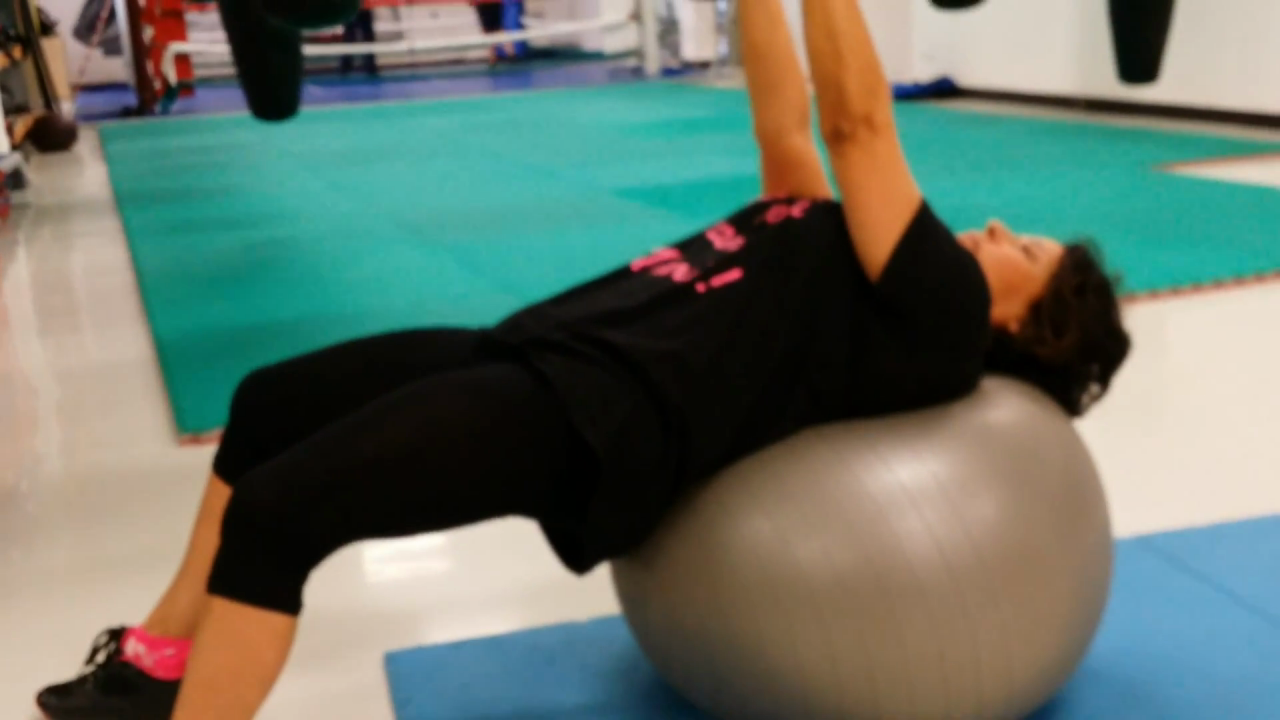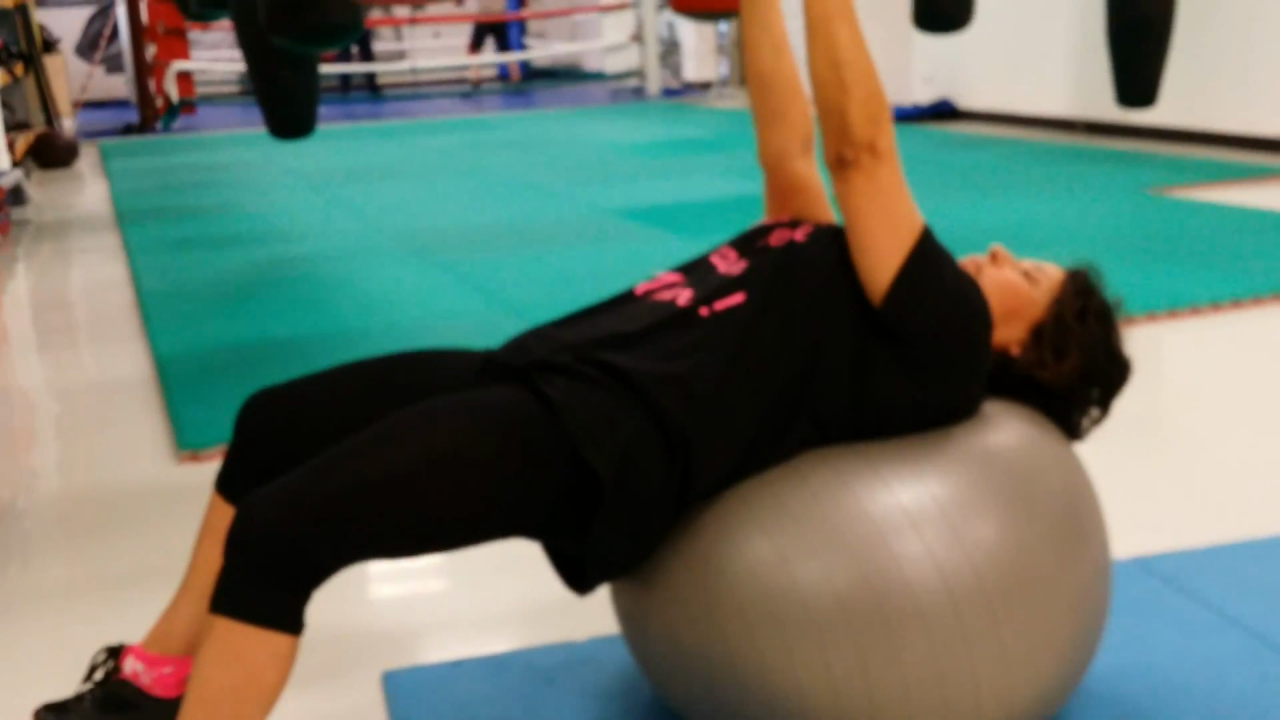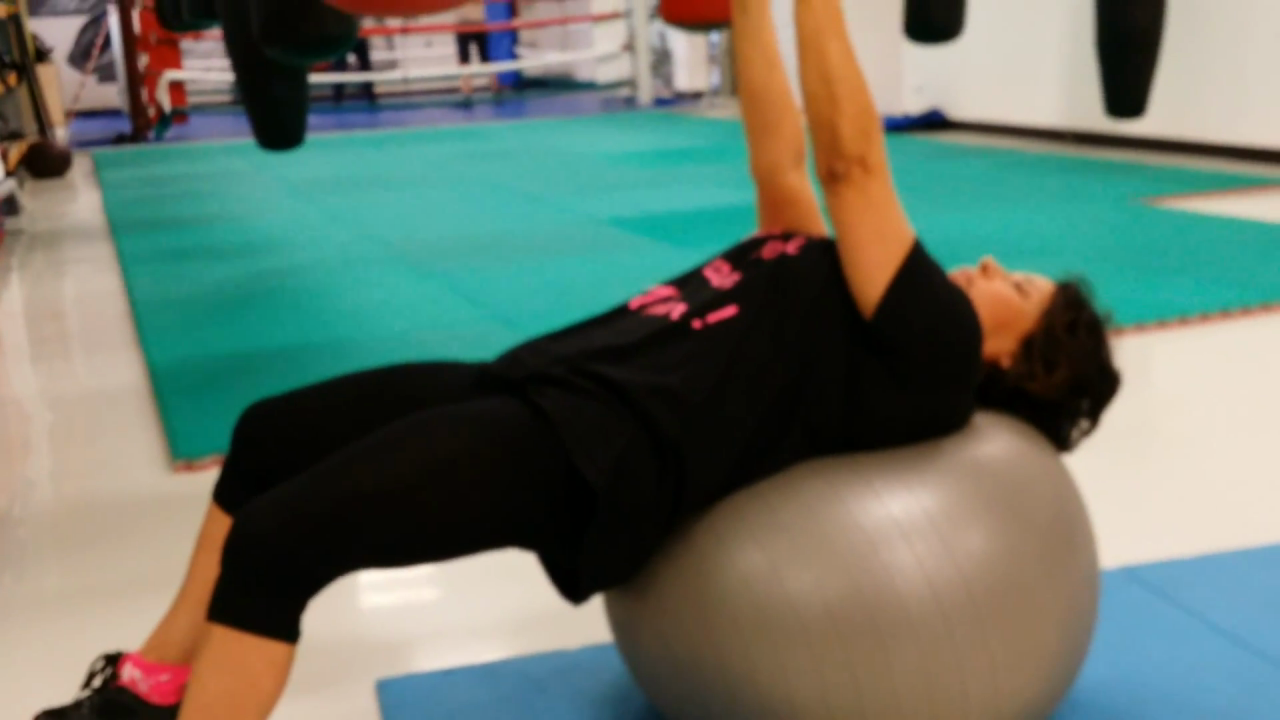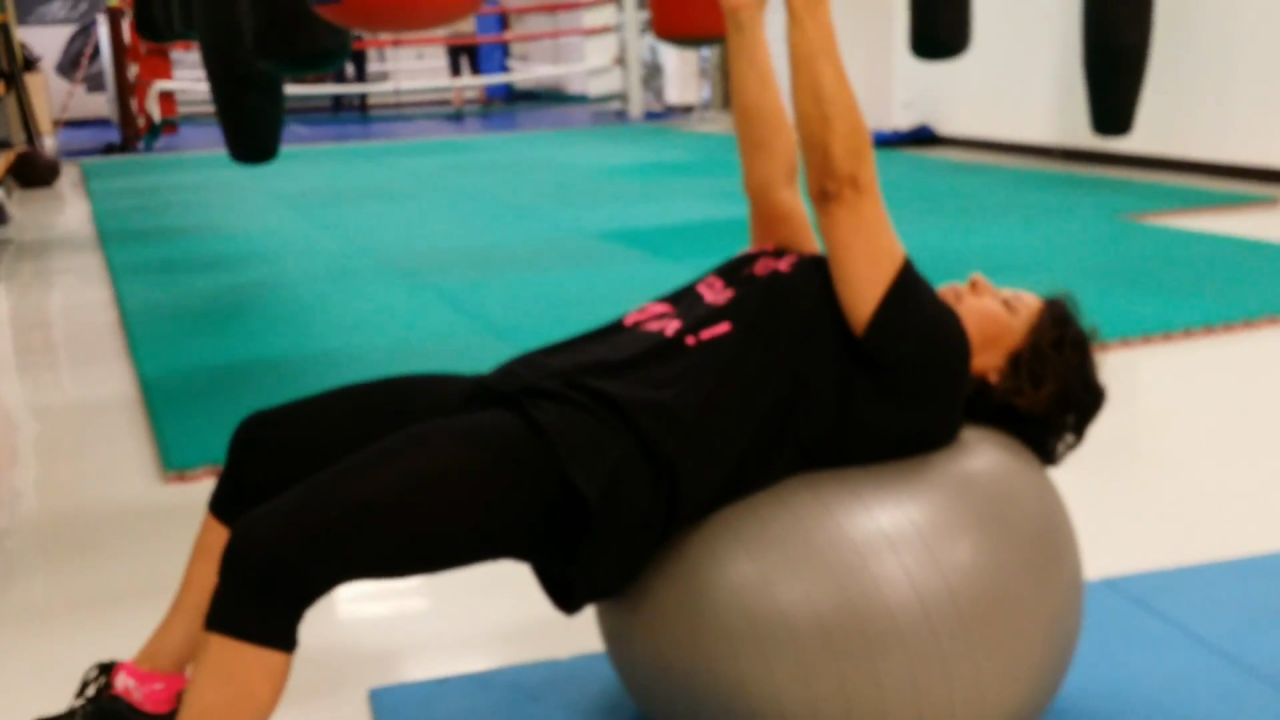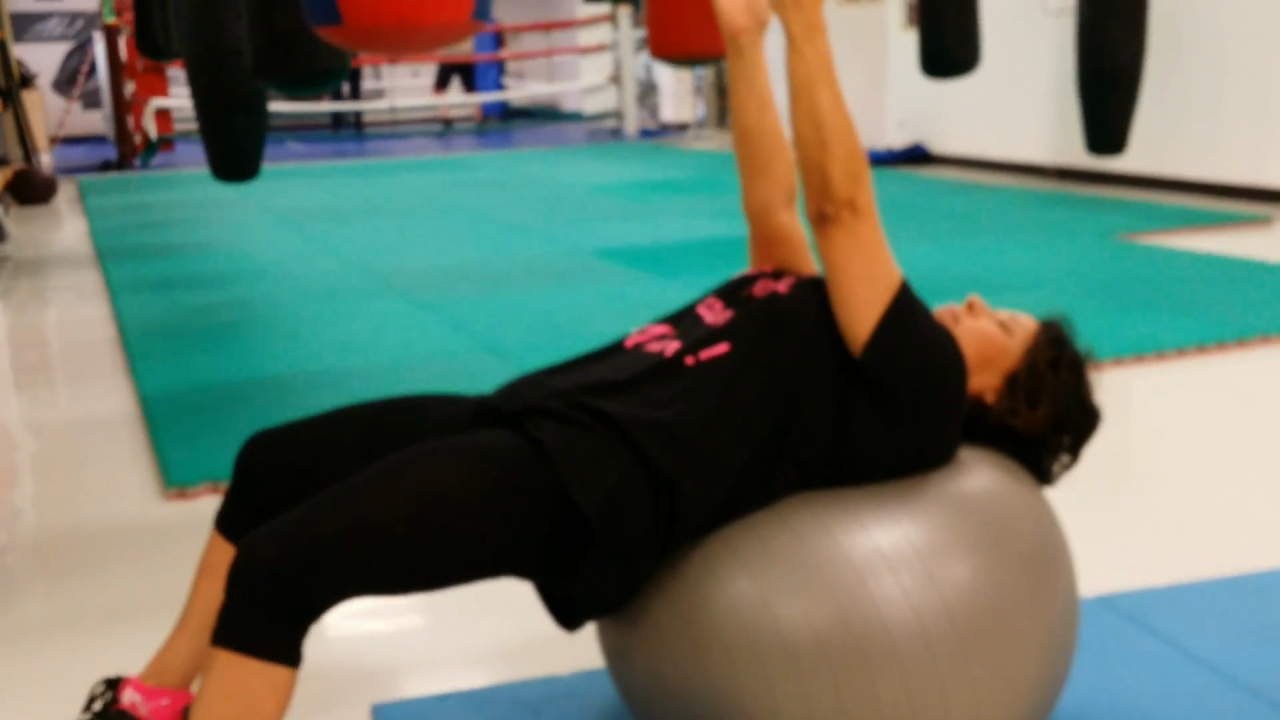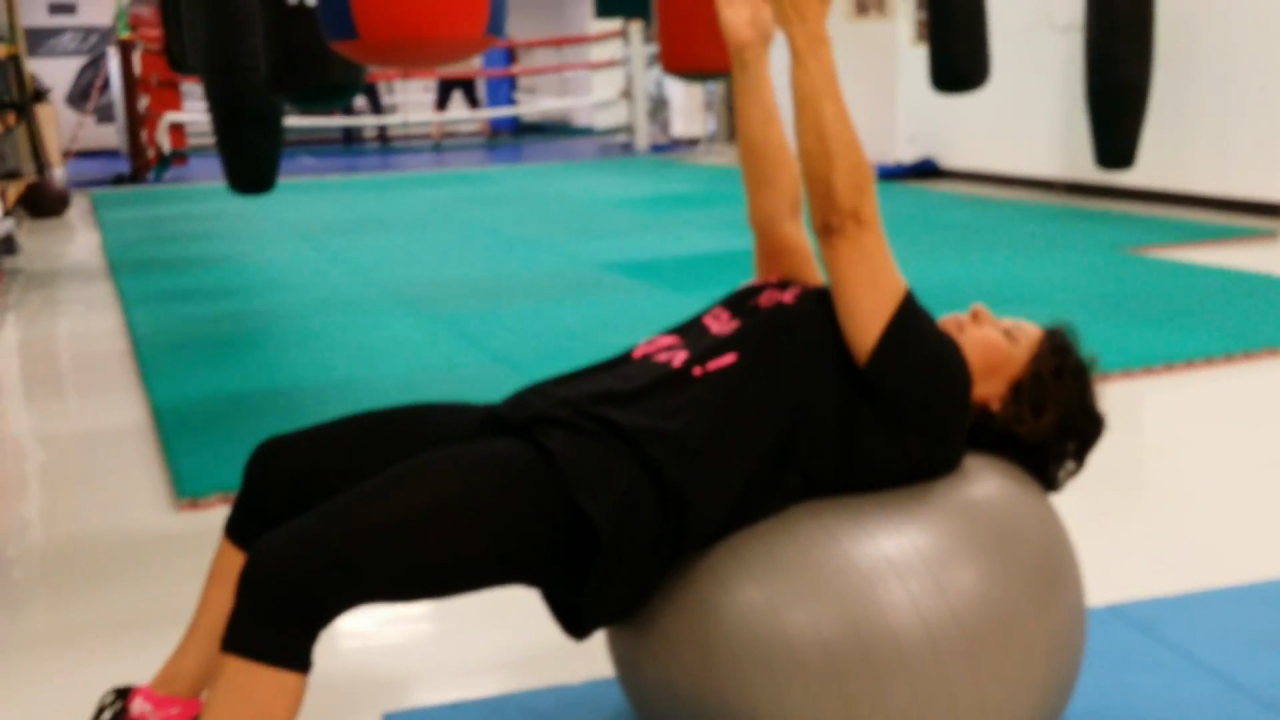
dt=0.4s
person 1, frame 1
left shoulder: (943, 315)
right shoulder: (868, 266)
left elbow: (856, 123)
right elbow: (786, 122)
left hip: (600, 417)
right hip: (551, 355)
left knee: (278, 514)
right knee: (268, 404)
person 1, frame 2
left shoulder: (942, 338)
right shoulder: (866, 288)
left elbow: (858, 150)
right elbow: (790, 149)
left hip: (604, 440)
right hip: (551, 376)
left knee: (281, 532)
right knee: (269, 424)
person 1, frame 3
left shoulder: (933, 353)
right shoulder: (862, 303)
left elbow: (849, 164)
right elbow: (784, 168)
left hip: (598, 449)
right hip: (548, 388)
left knee: (276, 542)
right knee: (266, 436)
person 1, frame 4
left shoulder: (923, 368)
right shoulder: (853, 321)
left elbow: (842, 184)
right elbow: (775, 183)
left hip: (593, 465)
right hip: (543, 404)
left knee: (276, 553)
right knee: (263, 446)
person 1, frame 5
left shoulder: (921, 394)
right shoulder: (840, 339)
left elbow: (841, 207)
right elbow: (775, 208)
left hip: (594, 482)
right hip: (544, 423)
left knee: (280, 566)
right knee: (271, 465)
person 1, frame 6
left shoulder: (927, 398)
right shoulder: (850, 346)
left elbow: (846, 220)
right elbow: (779, 219)
left hip: (602, 490)
right hip: (552, 431)
left knee: (290, 573)
right knee: (281, 471)
